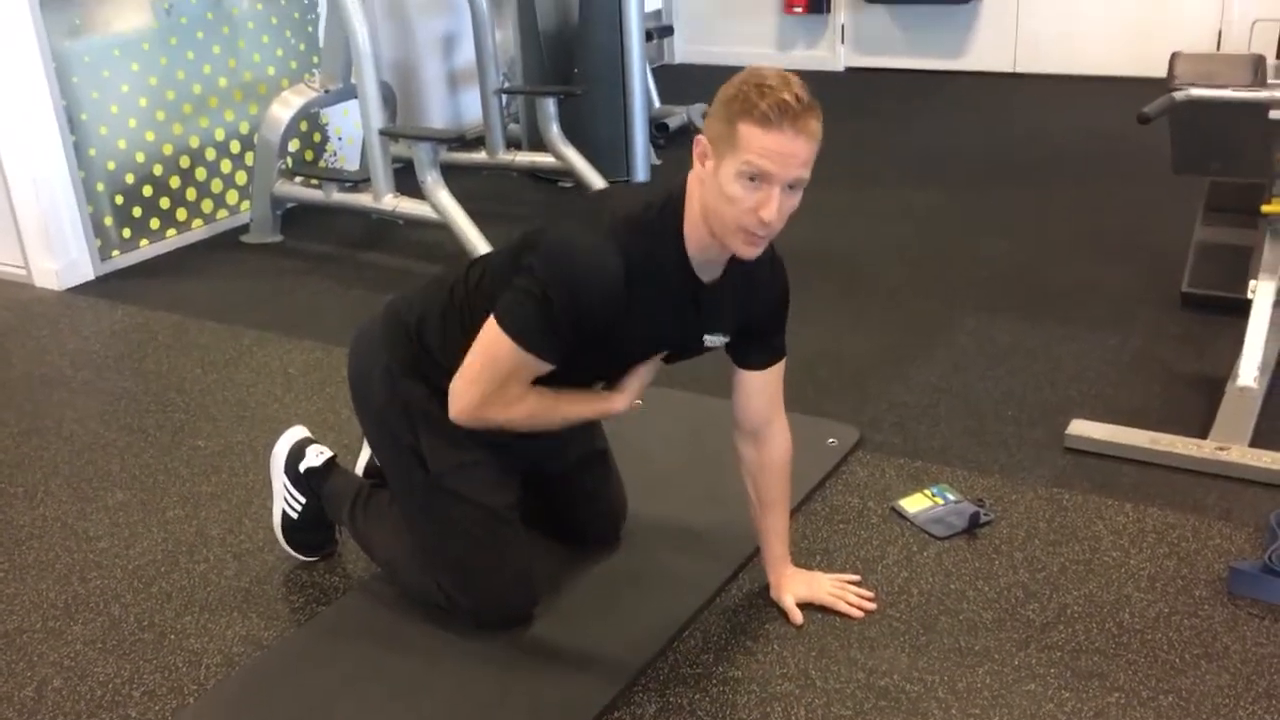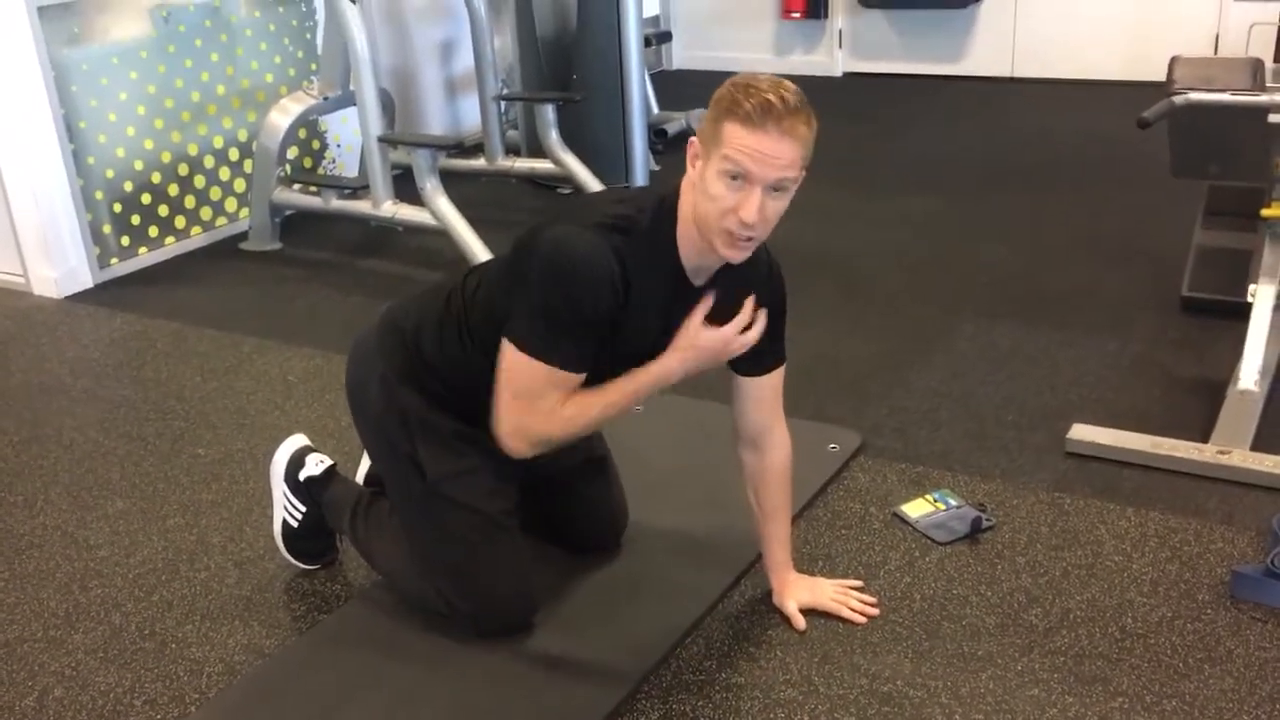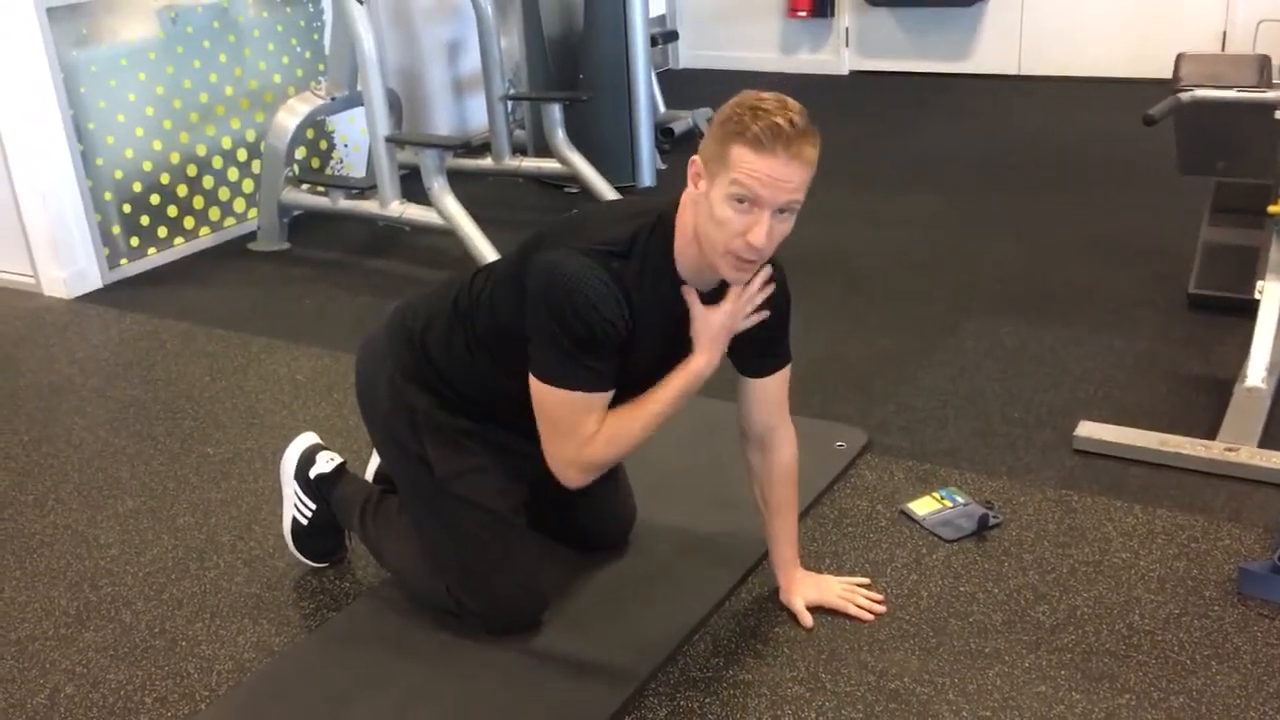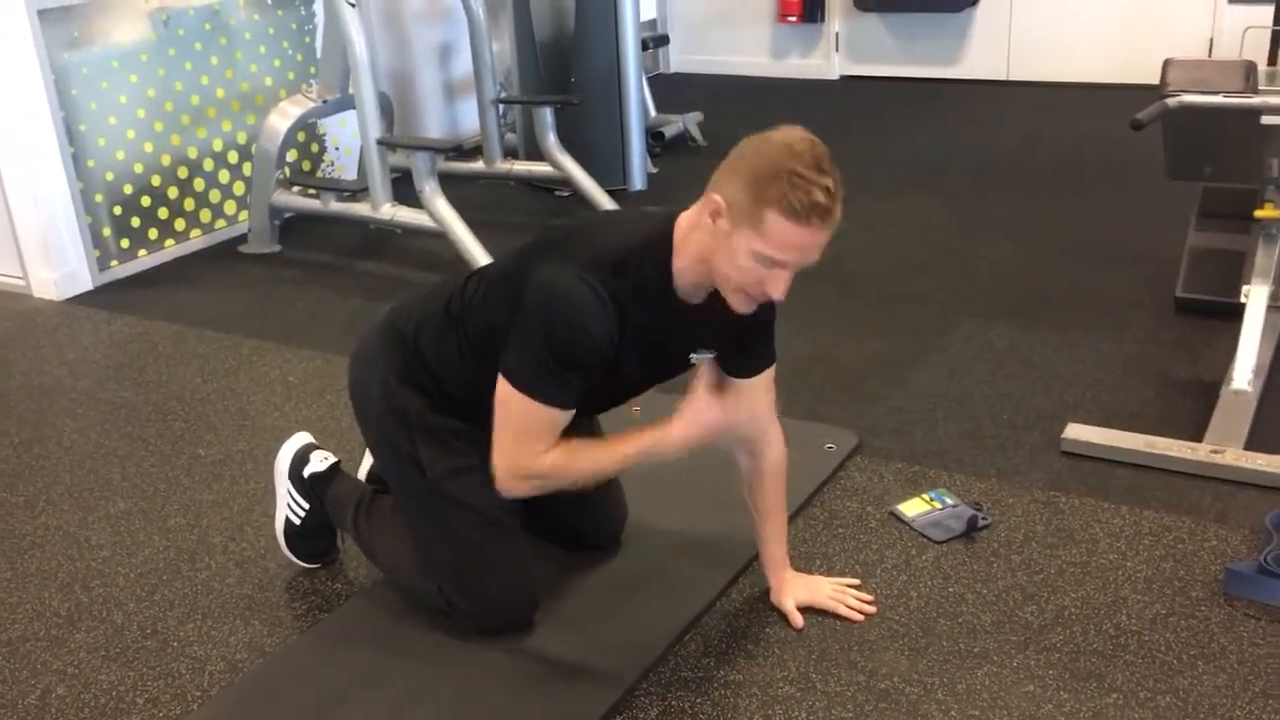
dt=0.5s
person 1, frame 1
left shoulder: (759, 279)
right shoulder: (593, 256)
left elbow: (760, 427)
right elbow: (473, 401)
left wrist: (781, 568)
right wrist: (612, 401)
left hip: (525, 379)
right hip: (413, 371)
left knee: (597, 527)
right knee: (497, 598)
right ankle: (321, 483)
person 1, frame 2
left shoulder: (754, 280)
right shoulder: (587, 254)
left elbow: (762, 435)
right elbow: (523, 433)
left wrist: (784, 576)
right wrist: (673, 365)
left hip: (519, 382)
right hip: (413, 382)
left knee: (598, 533)
right knee: (498, 606)
right ankle: (322, 492)
person 1, frame 3
left shoulder: (758, 285)
right shoulder: (582, 277)
left elbow: (768, 434)
right elbow: (576, 463)
left wrist: (791, 571)
right wrist: (697, 361)
left hip: (531, 391)
right hip: (423, 383)
left knee: (605, 531)
right knee: (507, 602)
right ankle: (332, 488)
person 1, frame 4
left shoulder: (745, 289)
right shoulder: (578, 293)
left elbow: (757, 436)
right elbow: (519, 469)
left wrist: (779, 571)
right wrist: (676, 436)
left hip: (511, 381)
right hip: (414, 383)
left knee: (598, 525)
right knee: (498, 601)
left ankle: (442, 472)
right ankle: (328, 489)
